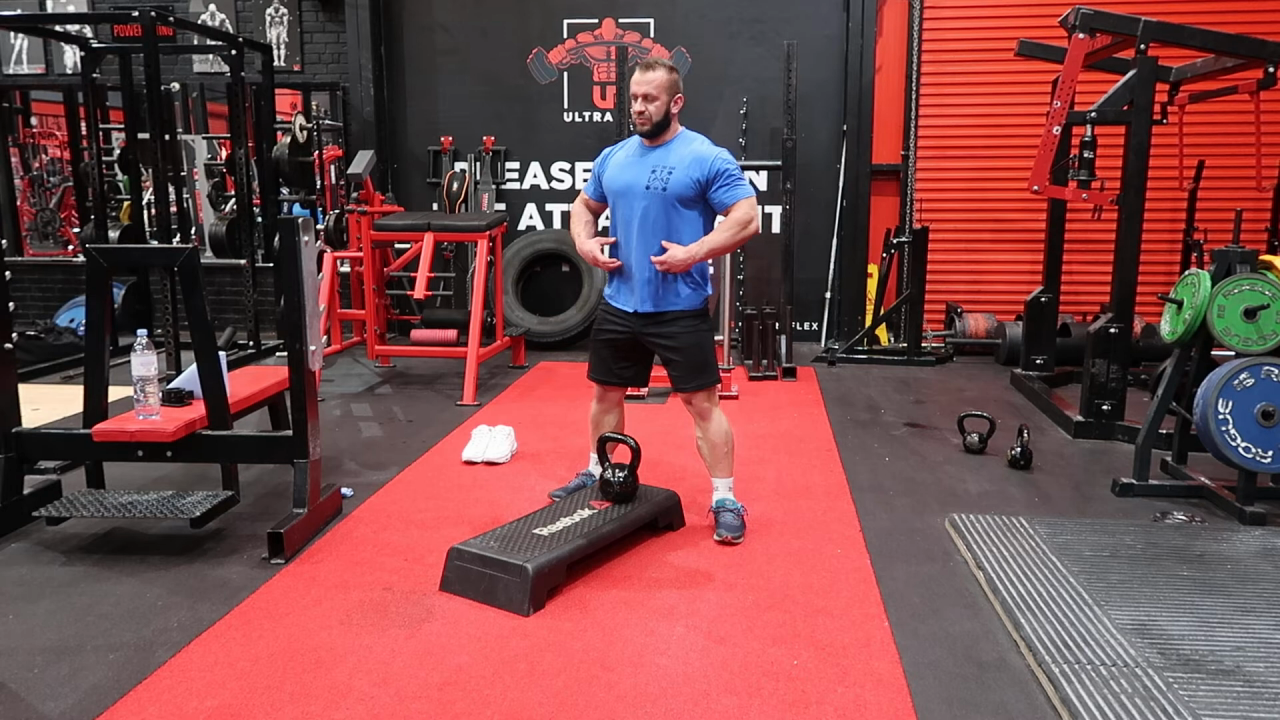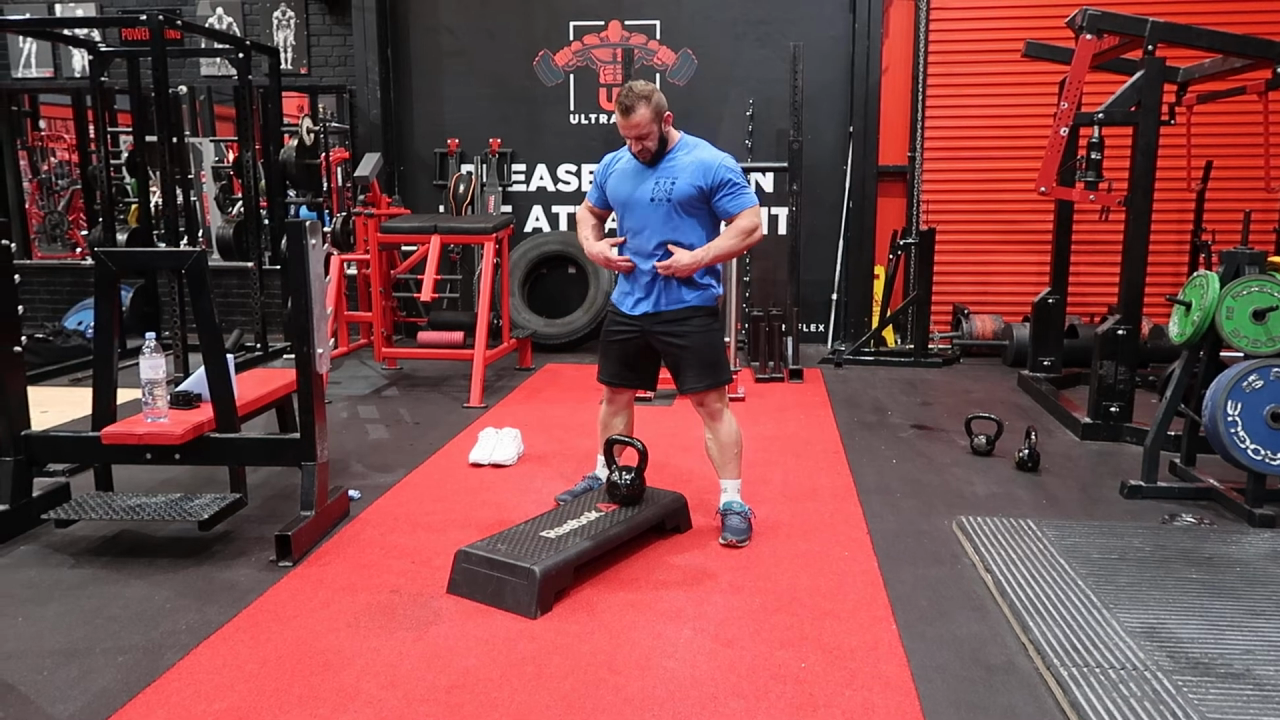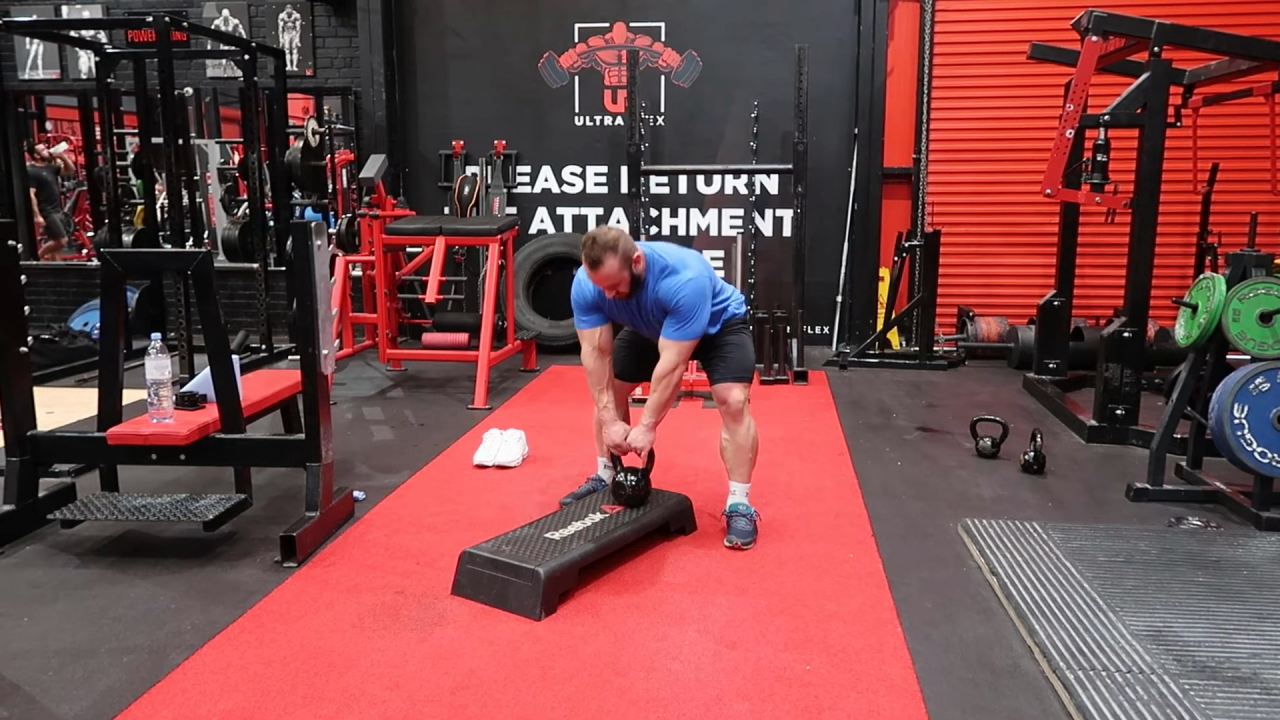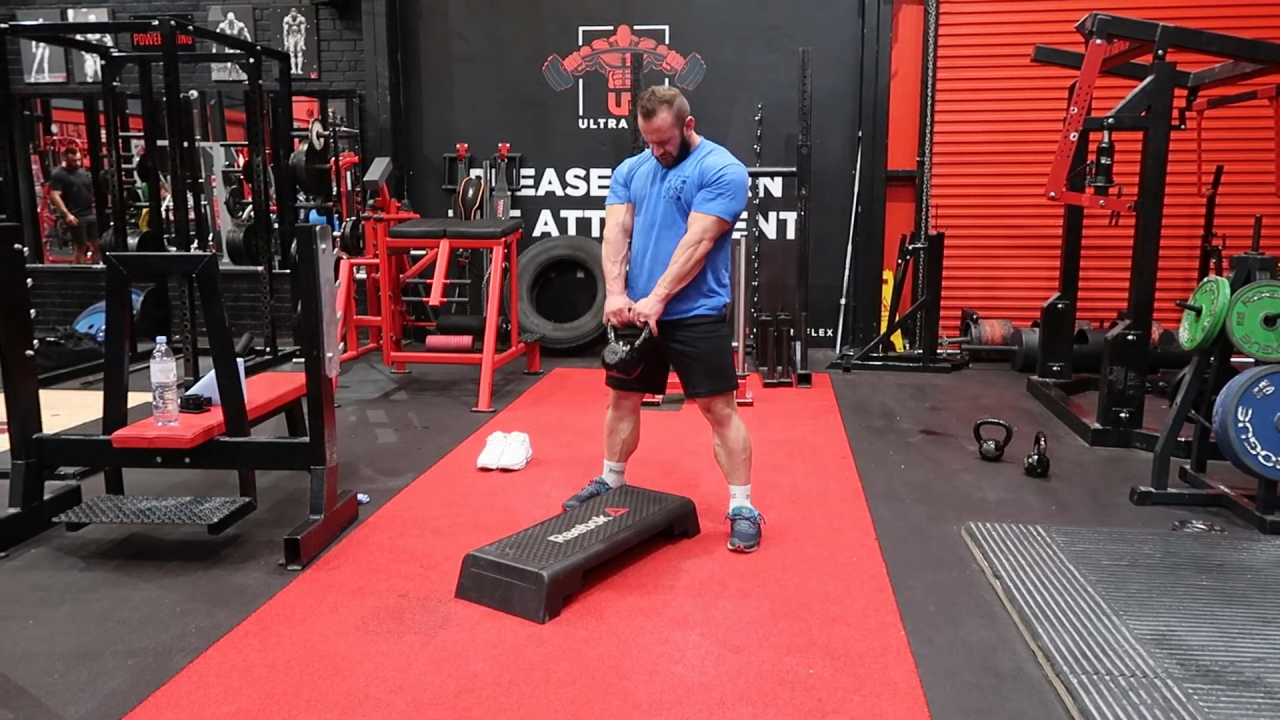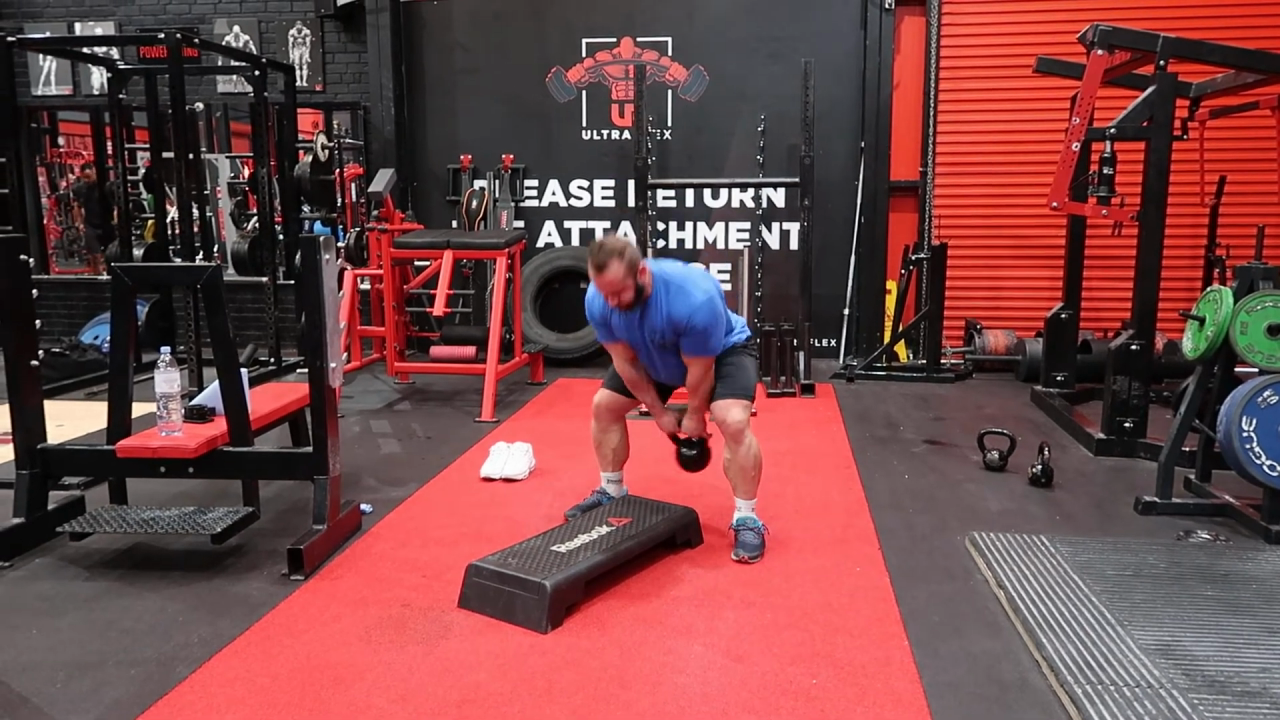
dt=1s
person 1, frame 1
left shoulder: (707, 158)
right shoulder: (612, 157)
left elbow: (747, 218)
right elbow: (584, 206)
left wrist: (694, 252)
right wrist: (584, 241)
left hip: (681, 308)
right hip: (619, 304)
left knee: (701, 402)
right knee: (606, 393)
left ankle: (725, 500)
right ankle: (596, 474)
person 1, frame 2
left shoulder: (711, 165)
right shoulder: (612, 166)
left elbow: (750, 225)
right elbow: (588, 211)
left wrist: (697, 259)
right wrist: (592, 245)
left hip: (690, 308)
right hip: (627, 305)
left knee: (711, 403)
right knee: (615, 395)
left ankle: (733, 503)
right ankle: (603, 477)
person 1, frame 3
left shoulder: (686, 278)
right shoulder: (586, 284)
left elbow: (672, 364)
right elbow: (596, 353)
left wrist: (647, 427)
right wrist: (609, 420)
left hip: (718, 324)
left knee: (733, 401)
right knee: (607, 386)
left ankle: (739, 505)
right ankle: (605, 478)
person 1, frame 4
left shoulder: (723, 170)
right shoulder: (630, 171)
left elbow: (698, 240)
right elbow: (616, 233)
left wrist: (658, 297)
right wrist: (616, 292)
left hip: (697, 314)
right hip: (635, 309)
left knee: (718, 408)
right knee: (623, 400)
left ankle: (742, 508)
right ankle: (611, 483)
person 1, frame 5
left shoulder: (694, 297)
right shoulder: (597, 301)
left elbow: (700, 370)
right elbow: (626, 363)
left wrist: (694, 416)
right wrist: (659, 412)
left hip: (723, 349)
left knee: (733, 420)
right knee: (604, 405)
left ankle: (746, 519)
right ankle: (611, 491)
